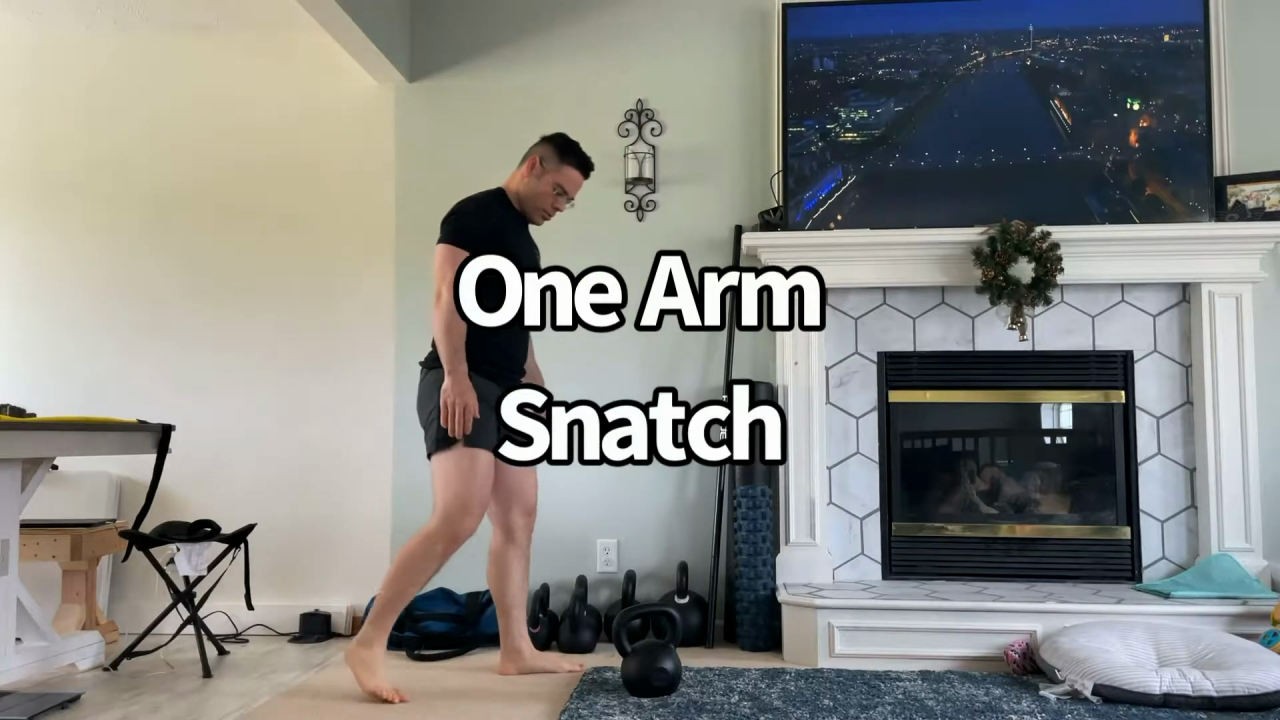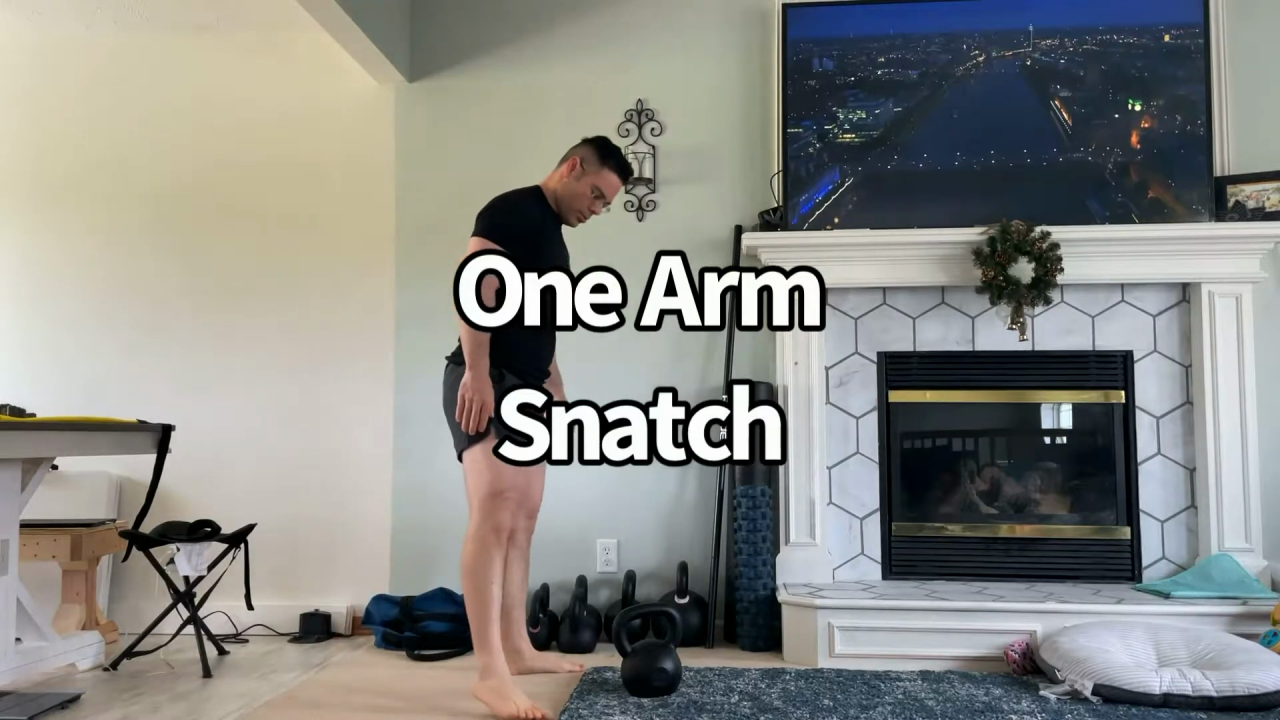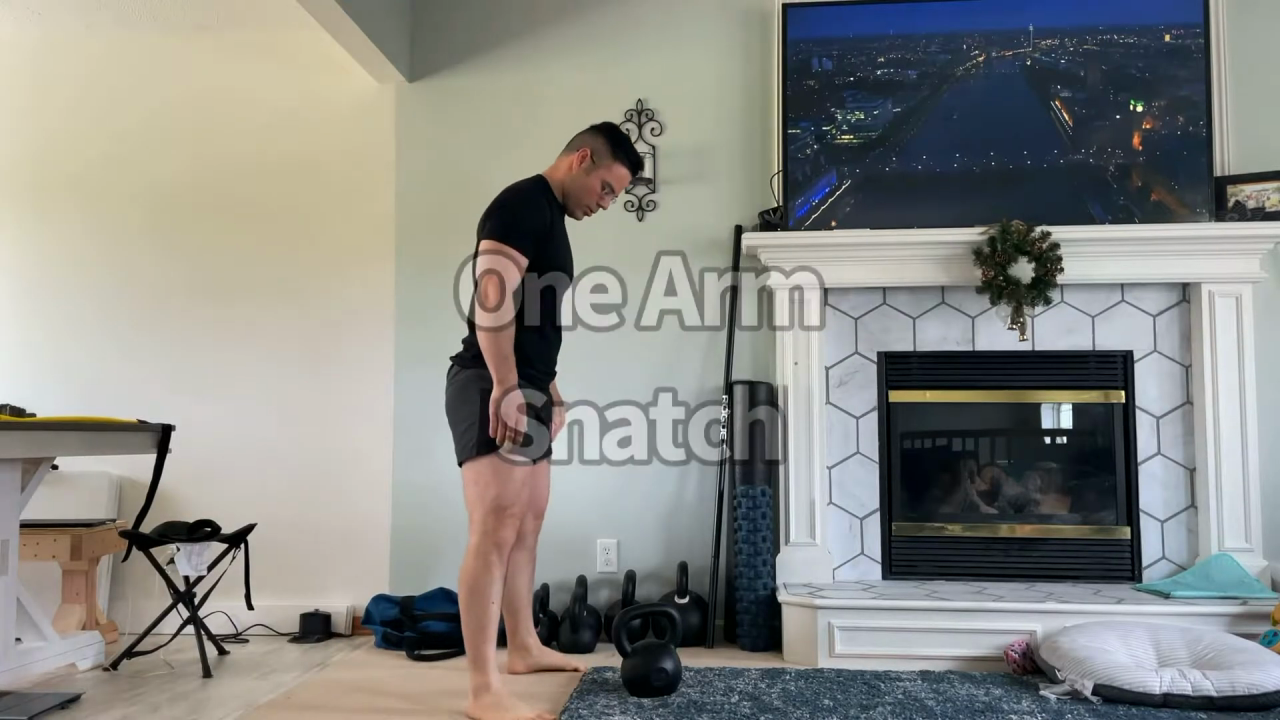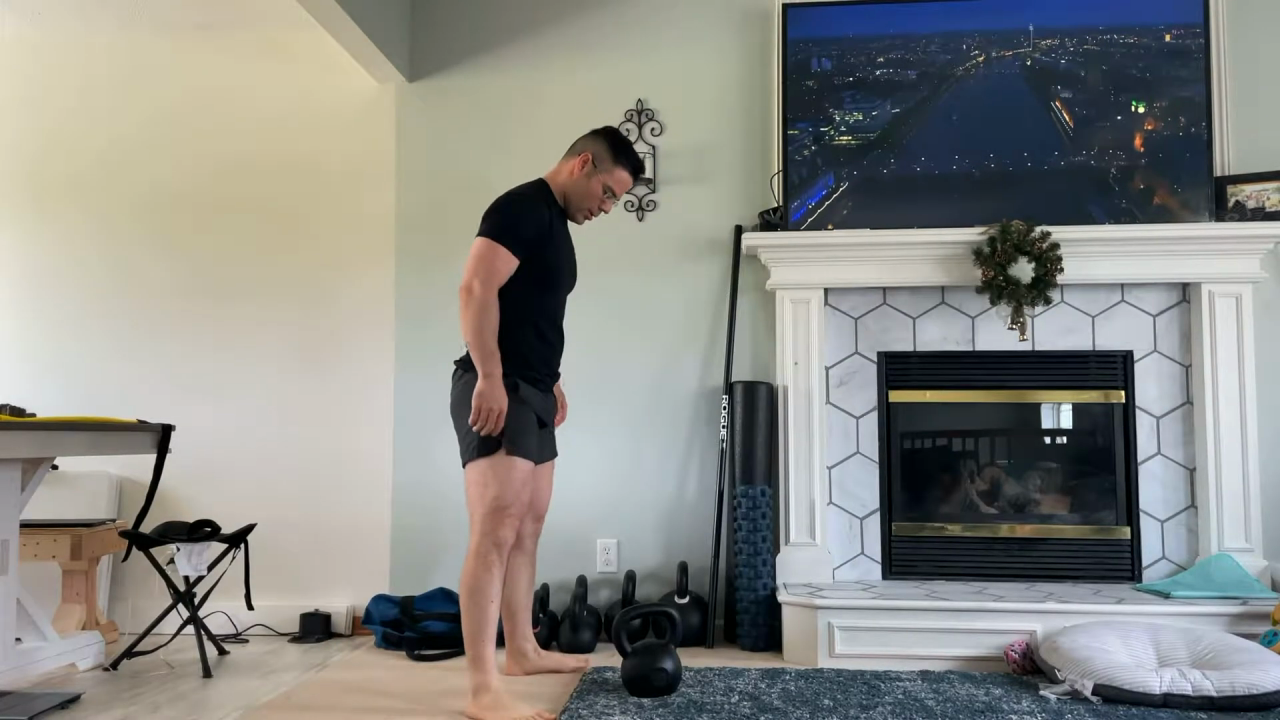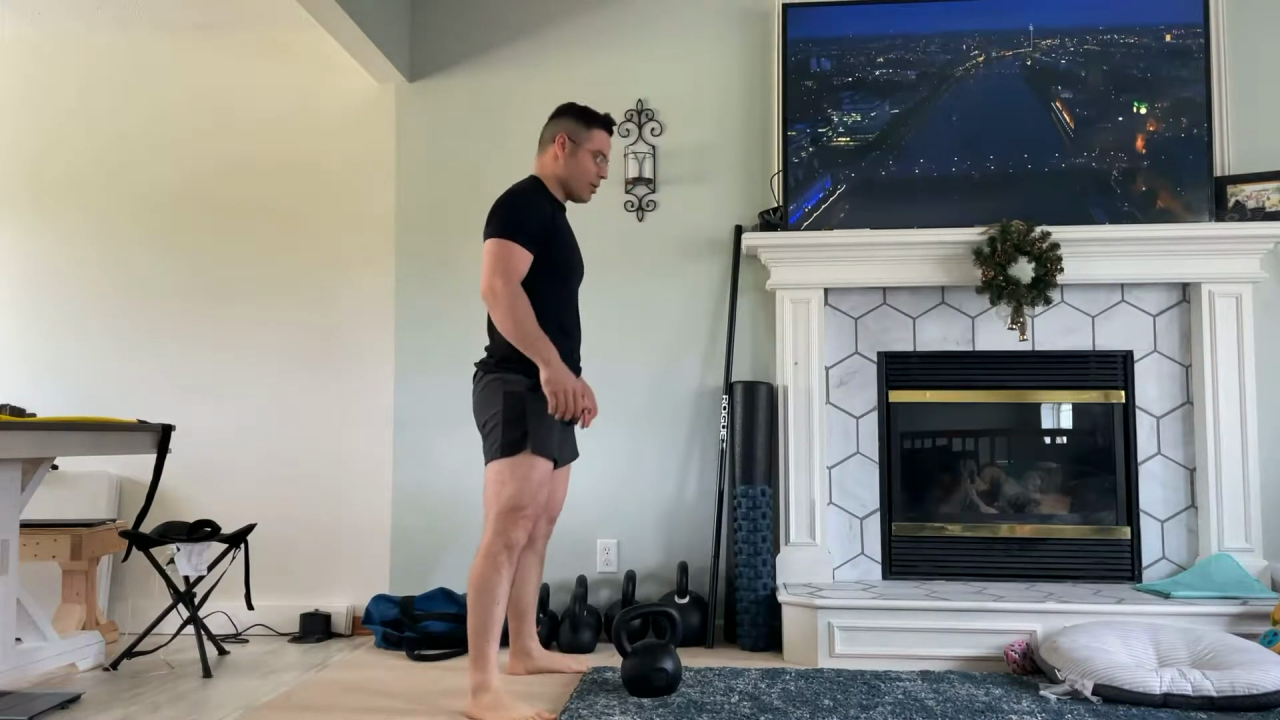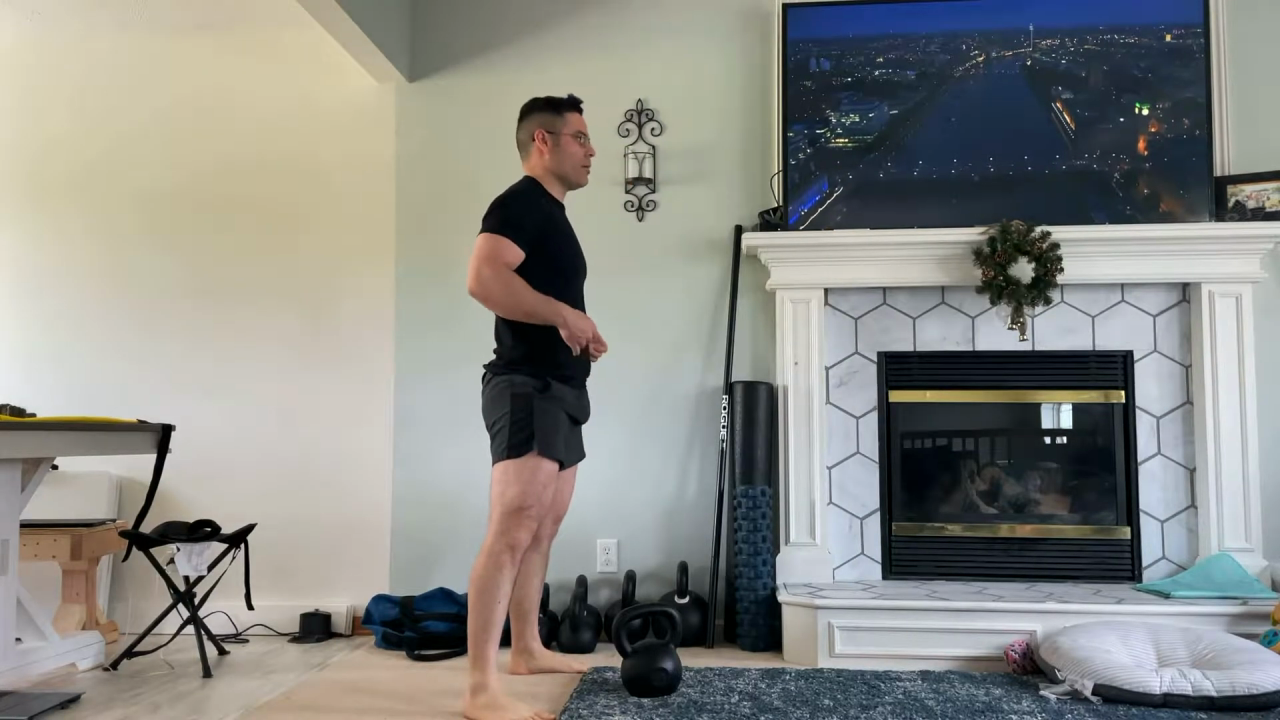
dt=0.4s
person 1, frame 1
left shoulder: (524, 240)
right shoulder: (476, 215)
right elbow: (446, 299)
left wrist: (539, 389)
right wrist: (455, 378)
left hip: (505, 393)
right hip: (460, 390)
left knee: (519, 520)
right knee: (456, 519)
left ankle: (518, 648)
right ankle: (369, 646)
person 1, frame 2
left shoulder: (552, 234)
right shoulder: (512, 211)
right elbow: (477, 291)
left wrist: (555, 388)
right wrist: (477, 373)
left hip: (524, 388)
right hip: (488, 384)
left knee: (520, 523)
right knee: (493, 517)
left ankle: (517, 649)
right ankle: (491, 671)
person 1, frame 3
left shoulder: (551, 218)
right shoulder: (520, 205)
right elbow: (492, 298)
left wrist: (547, 389)
right wrist: (504, 387)
left hip: (525, 393)
right hip: (491, 389)
left knee: (527, 526)
right knee: (495, 533)
left ankle: (524, 647)
person 1, frame 4
left shoulder: (555, 223)
right shoulder: (520, 207)
right elbow: (476, 289)
left wrist: (553, 386)
right wrist: (488, 377)
left hip: (531, 394)
right hip: (497, 393)
left knee: (526, 529)
right knee: (494, 534)
left ankle: (522, 650)
person 1, frame 5
left shoulder: (552, 214)
right shoulder: (523, 203)
right elbow: (498, 289)
left wrist: (570, 376)
right wrist: (551, 366)
left hip: (548, 393)
right hip: (518, 389)
left knee: (538, 529)
right knee: (507, 533)
left ankle: (525, 649)
person 1, frame 6
left shoulder: (552, 213)
right shoulder: (520, 203)
right elbow: (484, 278)
left wrist: (581, 332)
right wrist: (566, 315)
left hip: (559, 391)
right hip: (527, 388)
left knee: (543, 530)
right knee: (512, 532)
left ankle: (528, 649)
